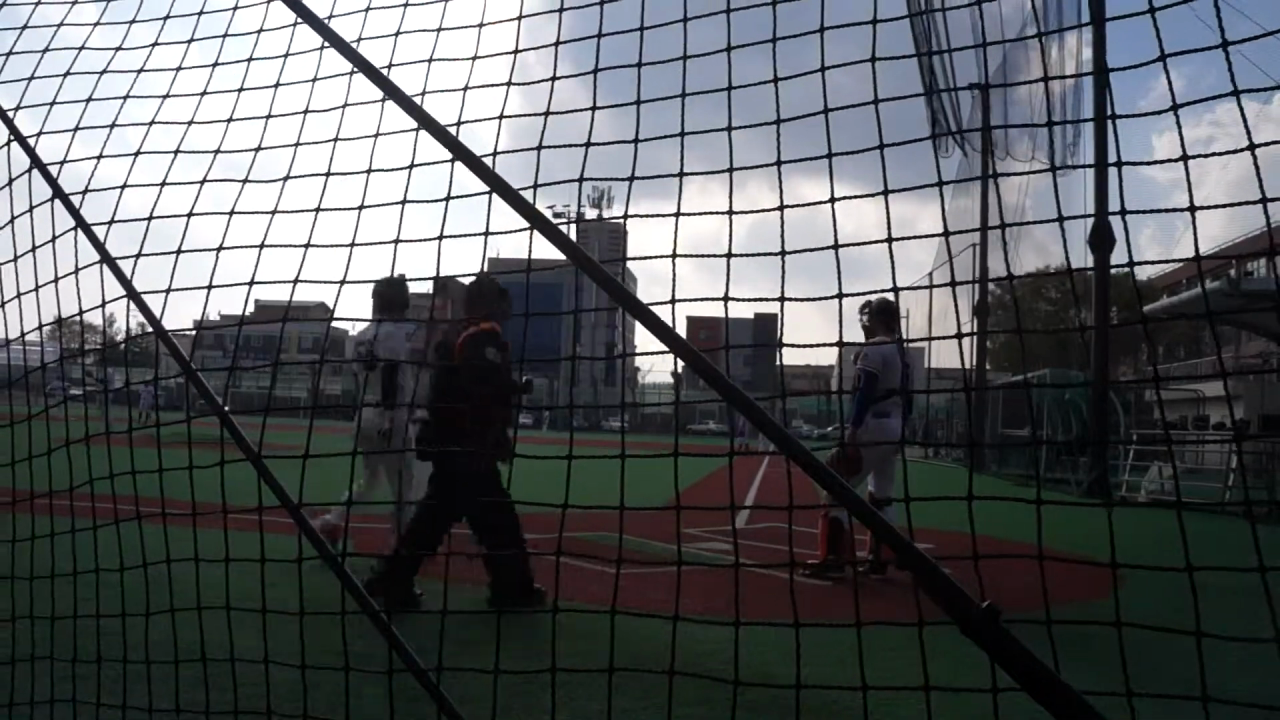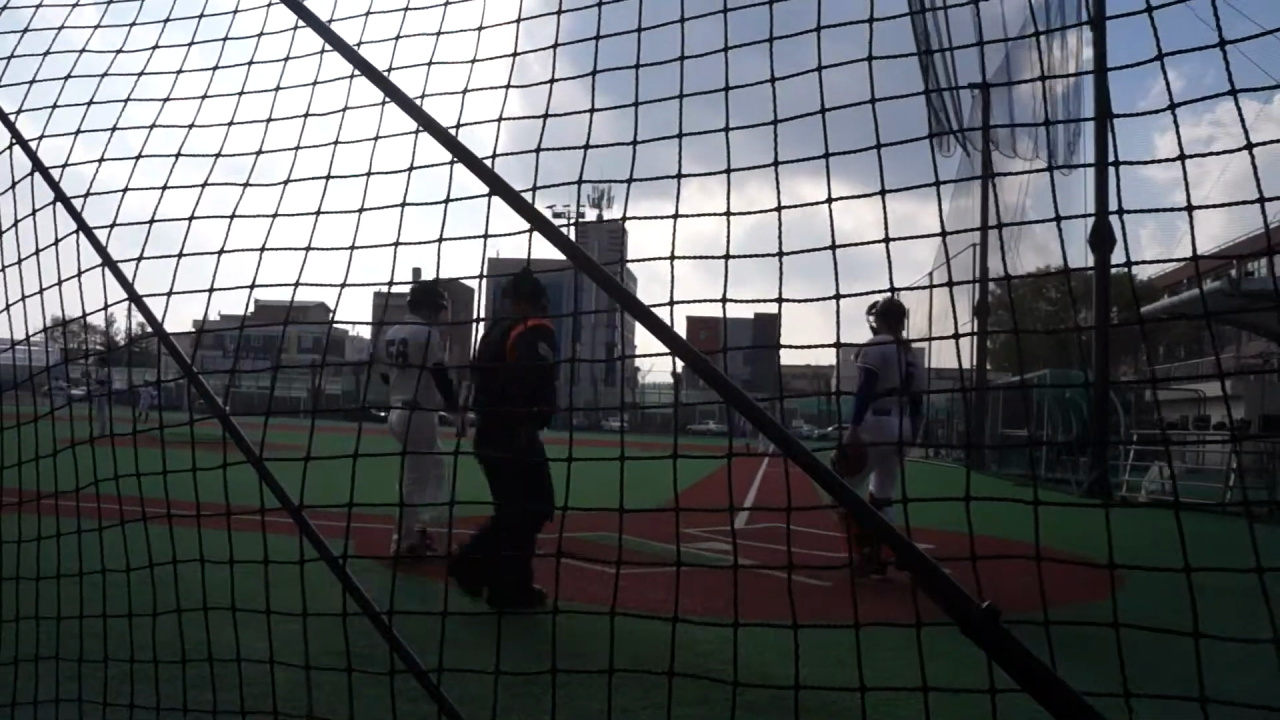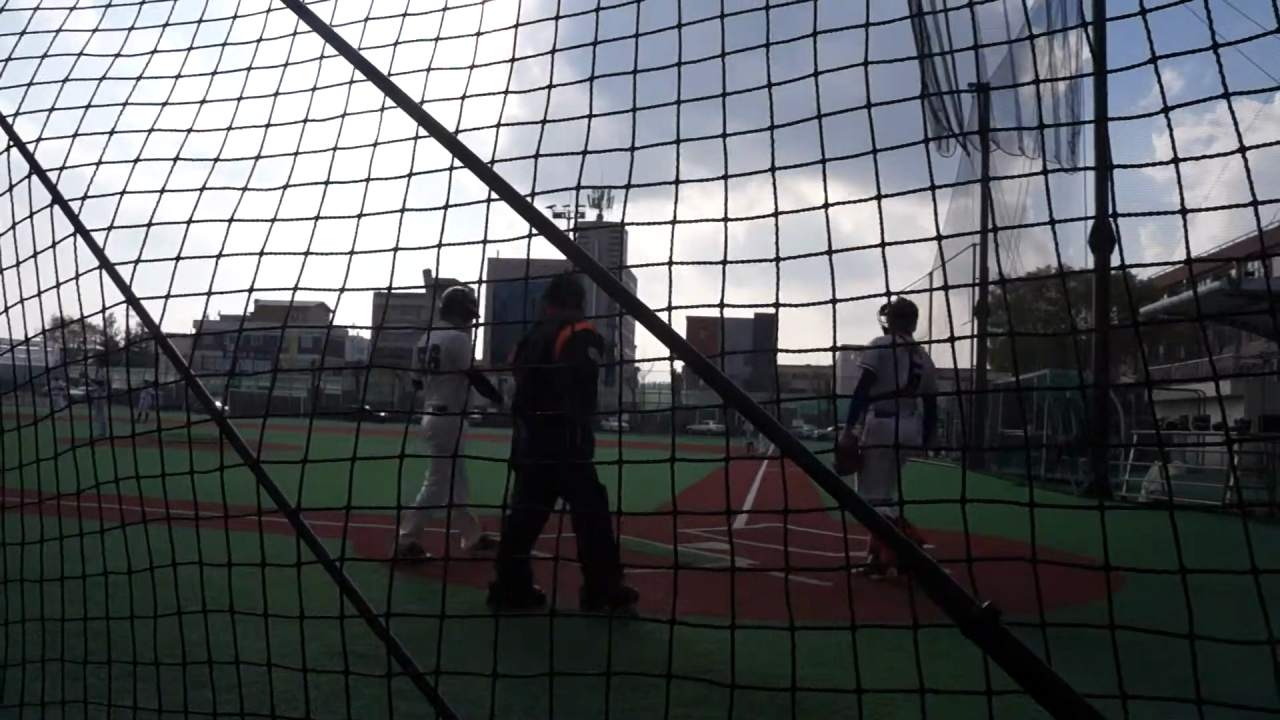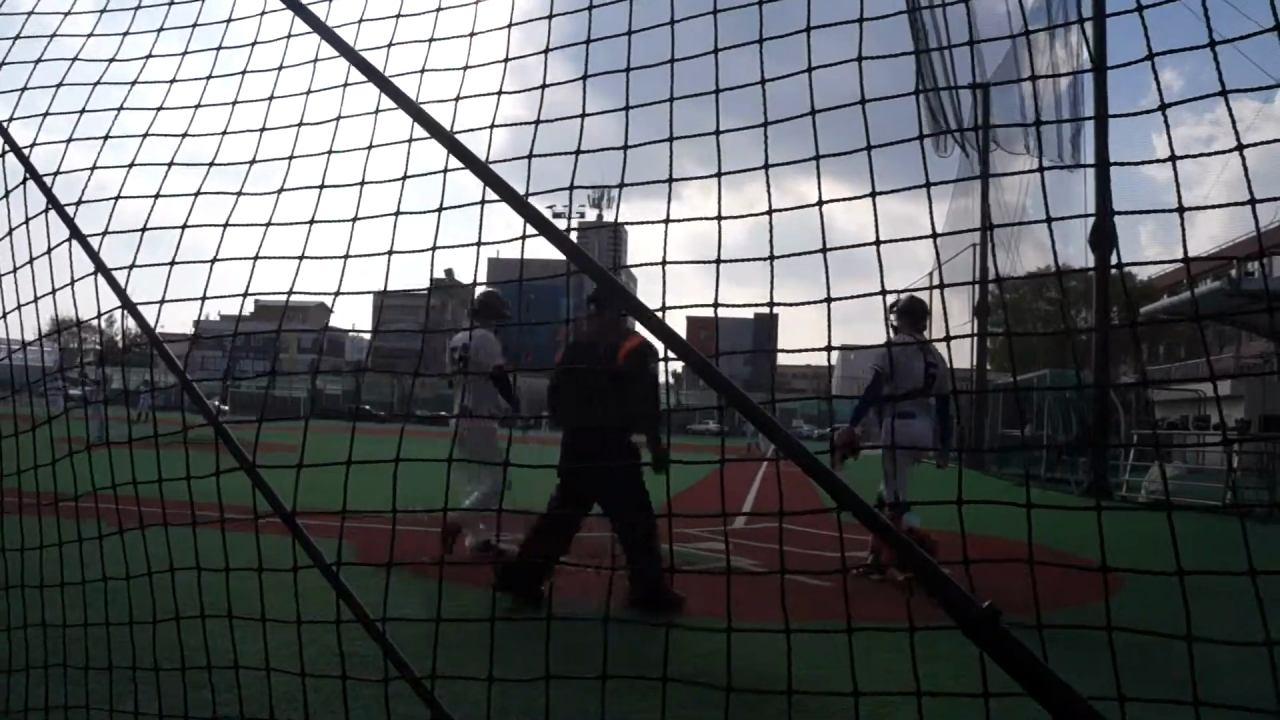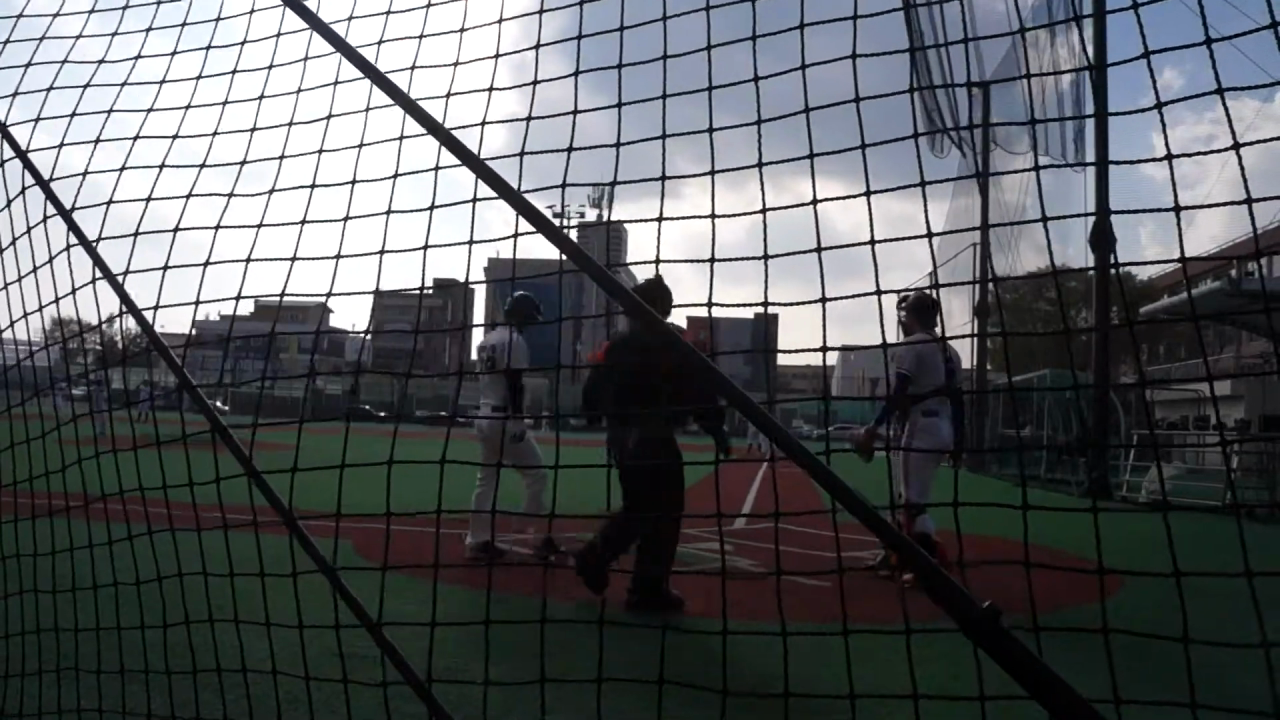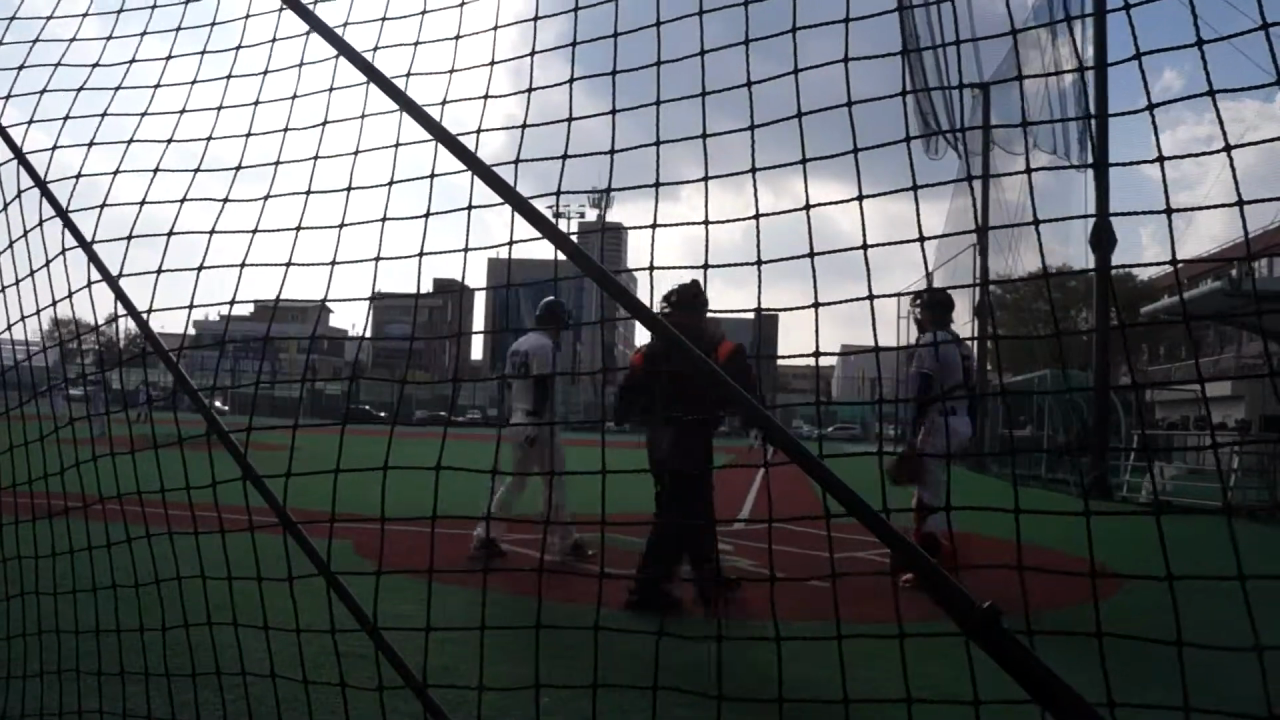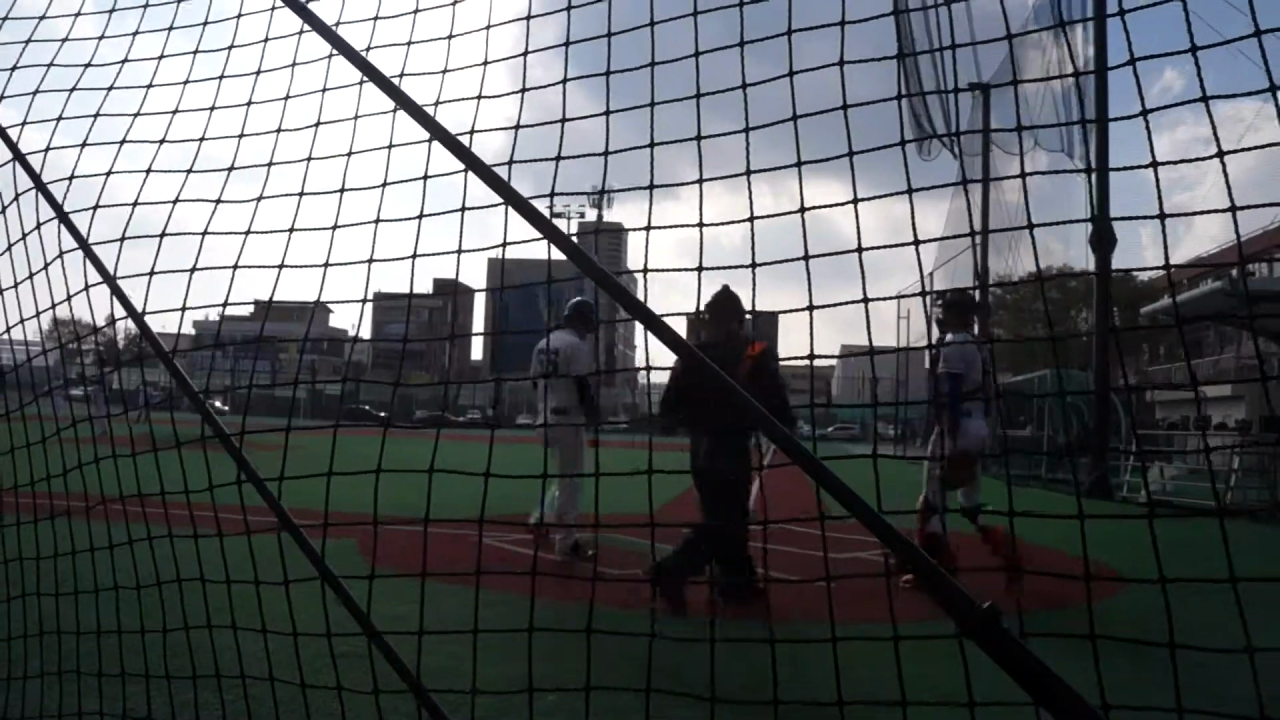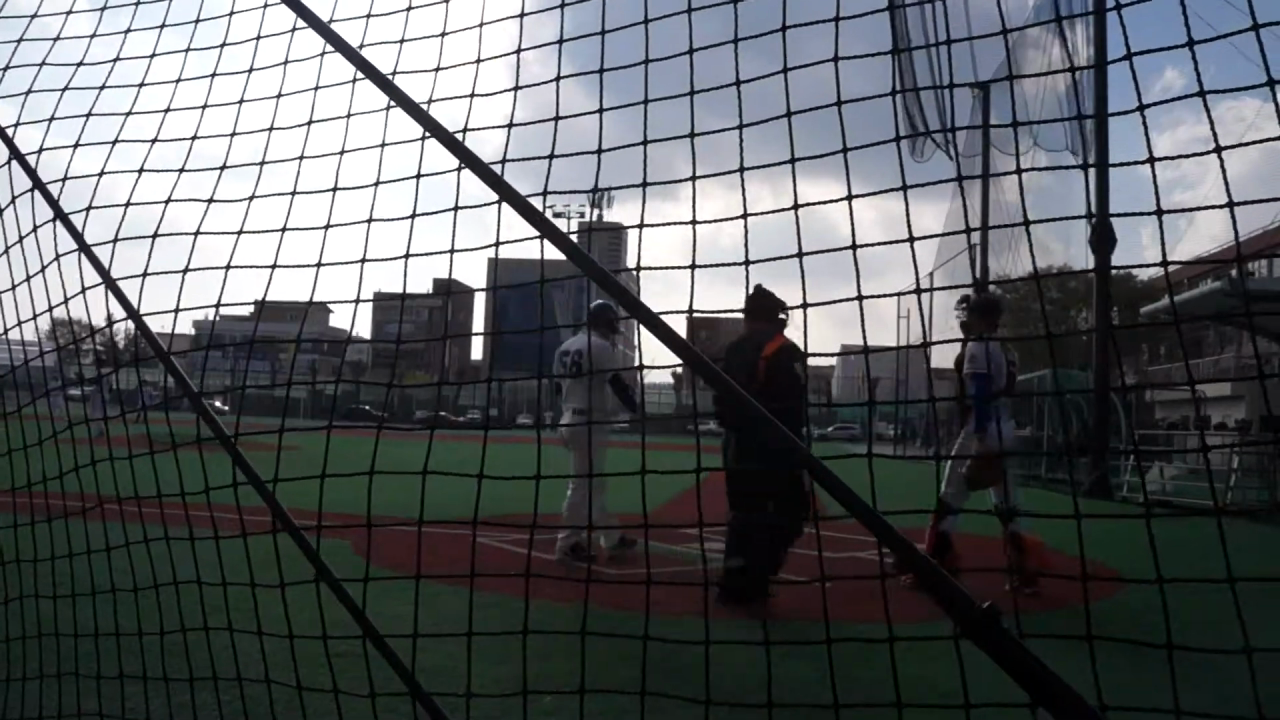
dt=0.2s
person 1, frame 1
left shoulder: (456, 335)
right shoulder: (486, 338)
right elbow: (482, 390)
left wrist: (512, 390)
right wrist: (498, 434)
left hip: (448, 439)
right hip: (464, 443)
left knee: (494, 511)
left ankle: (512, 584)
right ankle: (392, 582)
person 1, frame 2
left shoulder: (494, 333)
right shoulder: (536, 332)
right elbow: (531, 385)
right wrist: (527, 429)
left hip: (491, 433)
right hip: (515, 436)
left knee: (516, 509)
right knee: (533, 507)
left ankle: (508, 583)
person 1, frame 3
left shoulder: (531, 336)
right shoulder: (581, 335)
right elbow: (580, 387)
right wrist: (584, 431)
left hip: (526, 437)
right hip: (561, 438)
left knee: (527, 512)
right knee: (591, 509)
left ankle: (510, 585)
right ankle: (603, 588)
person 1, frame 4
left shoulder: (574, 347)
right shoulder: (635, 347)
left elbow: (556, 398)
right elbow: (643, 400)
right wrist: (655, 443)
left hip: (575, 444)
right hip: (610, 446)
left knee: (561, 516)
right knee: (635, 517)
left ankle: (521, 576)
right ankle: (649, 589)
person 1, frame 5
left shoulder: (616, 346)
right shoulder: (681, 347)
left elbow: (593, 394)
right elbow: (702, 395)
left wrist: (616, 425)
right wrist: (719, 436)
left hip: (621, 440)
right hip: (656, 441)
left knee: (636, 510)
right knee: (661, 515)
left ankle: (596, 556)
right ankle: (648, 589)
person 1, frame 6
left shoulder: (651, 351)
right shoulder: (723, 351)
left elbow: (627, 397)
left hip: (659, 441)
right hip: (692, 442)
left knee: (697, 511)
right knee: (678, 516)
left ankle: (711, 580)
right ankle: (648, 589)
person 1, frame 7
right shoulder: (755, 354)
left elbow: (671, 406)
right elbow: (775, 403)
left wrist: (694, 419)
left hip: (701, 447)
right hip: (732, 447)
left knee: (731, 516)
right knee: (723, 520)
left ankle: (738, 582)
right ankle: (672, 572)
person 1, frame 8
left shoulder: (729, 354)
right shoulder: (783, 351)
left elbow: (721, 406)
right elbow: (793, 403)
right wrist: (795, 439)
left hip: (735, 447)
right hip: (769, 446)
left knee: (745, 516)
right knee: (794, 508)
left ankle: (739, 582)
right ankle: (750, 572)
person 2, frame 1
left shoulder: (874, 347)
right shoulder: (902, 353)
left elbow: (865, 392)
left wrist: (852, 431)
left hip: (875, 427)
right hip: (895, 428)
right knee: (882, 497)
left ankle: (834, 558)
right ankle: (878, 558)
person 2, frame 2
left shoulder: (876, 346)
right shoulder: (910, 354)
left elbow: (865, 389)
right elbow: (916, 402)
left wrist: (854, 427)
right wrist: (910, 434)
left hip: (876, 425)
right hip: (902, 428)
right knee: (881, 496)
left ankle: (869, 551)
right ankle: (876, 558)
person 2, frame 3
left shoulder: (880, 346)
right shoulder: (924, 358)
left elbow: (863, 389)
right elbow: (931, 405)
left wrist: (848, 428)
right wrist: (923, 440)
left hip: (881, 425)
right hip: (909, 430)
left knee: (870, 497)
right knee: (885, 496)
right ankle: (878, 559)
person 2, frame 4
left shoulder: (893, 347)
right shoulder: (936, 356)
left elbow: (873, 390)
right elbow: (943, 405)
left wrist: (852, 425)
right wrist: (943, 445)
left hip: (899, 428)
right hip: (924, 430)
left knee: (895, 501)
right knee: (891, 497)
right ankle: (879, 559)
person 2, frame 5
left shoulder: (911, 346)
right shoulder: (948, 351)
left elbow: (898, 394)
right elbow: (957, 400)
left wrist: (874, 427)
right wrist: (957, 441)
left hip: (921, 428)
right hip: (943, 429)
left knee: (915, 501)
right knee: (908, 496)
right ankle: (891, 558)
person 2, frame 6
left shoulder: (928, 343)
right shoulder: (962, 346)
left elbow: (921, 395)
right elbow: (971, 394)
left wrist: (912, 438)
right wrist: (969, 430)
left hip: (938, 425)
right hip: (961, 425)
left knee: (928, 500)
right knee: (933, 498)
right ankle: (941, 561)
person 2, frame 7
left shoulder: (952, 345)
right shoulder: (979, 347)
left elbow: (952, 395)
left wrist: (951, 440)
left hip: (956, 427)
right hip: (978, 426)
left knee: (932, 502)
right knee: (972, 503)
right ankle: (1008, 558)
person 2, frame 8
left shoulder: (977, 347)
right shoulder: (1004, 350)
left elbow: (980, 396)
left wrist: (980, 439)
left hip: (983, 431)
right hip: (1004, 429)
left knee: (949, 502)
right knee: (1007, 506)
right ankle: (1025, 573)
person 3, frame 1
left shoulder: (362, 335)
right shoulder: (394, 331)
right elbow: (390, 375)
right wrist: (387, 419)
left hip: (364, 413)
right hip: (390, 416)
left knee: (368, 480)
right knee: (401, 482)
left ankle: (331, 524)
person 3, frame 2
left shoulder: (390, 333)
right shoulder: (427, 333)
left elbow: (385, 375)
right elbow: (440, 377)
right wrist: (457, 412)
left hip: (396, 414)
right hip: (418, 415)
left knee: (431, 475)
right knee: (416, 480)
left ankle: (416, 531)
right ankle: (405, 542)
person 3, frame 3
left shoulder: (423, 340)
right shoulder: (457, 338)
left elbow: (419, 381)
right elbow: (475, 377)
right wrist: (501, 401)
left hip: (431, 417)
right hip: (449, 420)
left knee: (458, 482)
right knee: (436, 485)
left ankle: (473, 537)
right ankle: (406, 541)
person 3, frame 4
left shoulder: (456, 341)
right shoulder: (486, 338)
right elbow: (499, 378)
right wrist: (518, 409)
left hip: (460, 419)
right hip: (479, 421)
left knee: (473, 482)
right knee: (496, 480)
left ankle: (478, 538)
right ankle: (456, 521)
person 3, frame 5
left shoulder: (486, 340)
right shoulder: (514, 340)
right elbow: (515, 382)
right wrist: (518, 421)
left hip: (484, 418)
right hip: (506, 419)
left knee: (486, 481)
right knee: (536, 475)
left ankle: (478, 540)
right ankle: (541, 538)
person 3, frame 6
left shoulder: (517, 345)
right shoulder: (545, 346)
right elbow: (541, 388)
right wrist: (537, 426)
left hip: (516, 422)
right hip: (538, 423)
left knee: (515, 482)
right knee: (554, 485)
left ankle: (485, 536)
right ankle: (566, 542)
person 3, frame 7
left shoulder: (543, 344)
right shoulder: (576, 345)
right elbow: (583, 388)
right wrist: (594, 424)
left hip: (545, 420)
right hip: (566, 420)
left knee: (562, 479)
right knee: (570, 482)
left ankle: (542, 520)
right ankle: (566, 542)
person 3, frame 8
left shoulder: (564, 347)
right shoulder: (601, 347)
left elbow: (559, 386)
right elbow: (617, 385)
right wrist: (637, 414)
left hip: (569, 421)
right hip: (588, 422)
left knee: (593, 483)
right knee: (581, 485)
left ankle: (611, 538)
right ankle: (567, 543)
